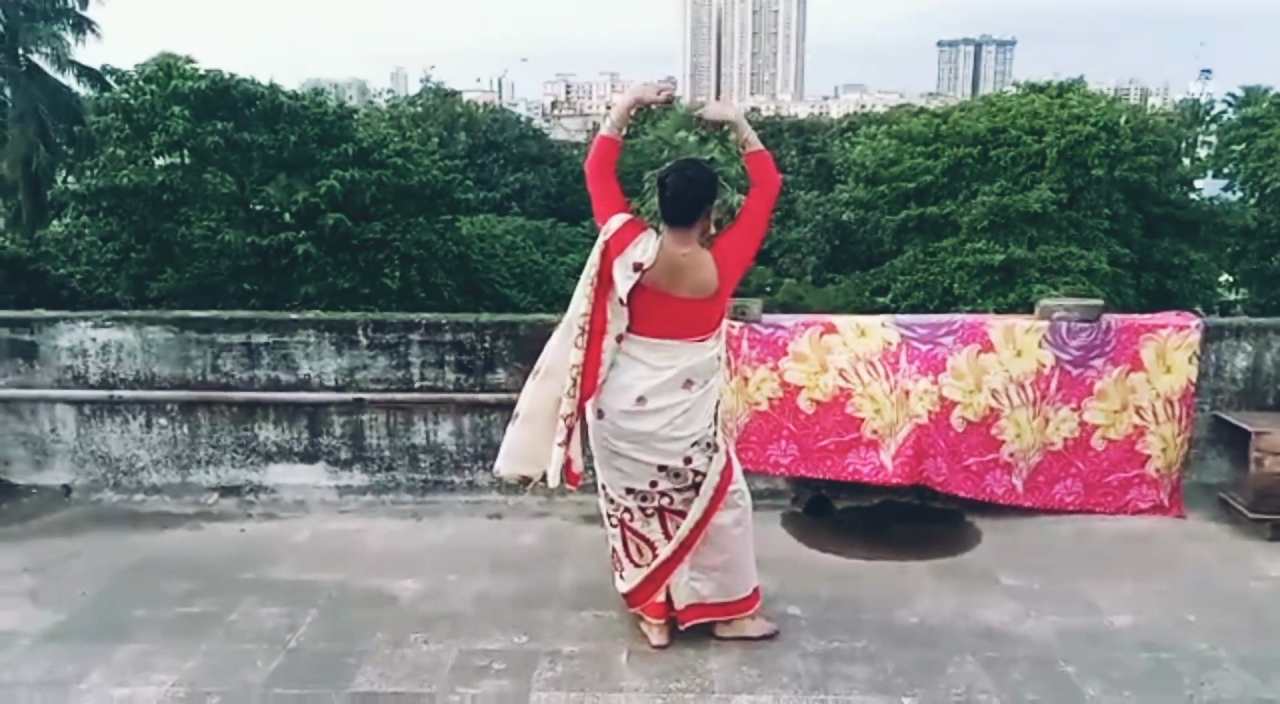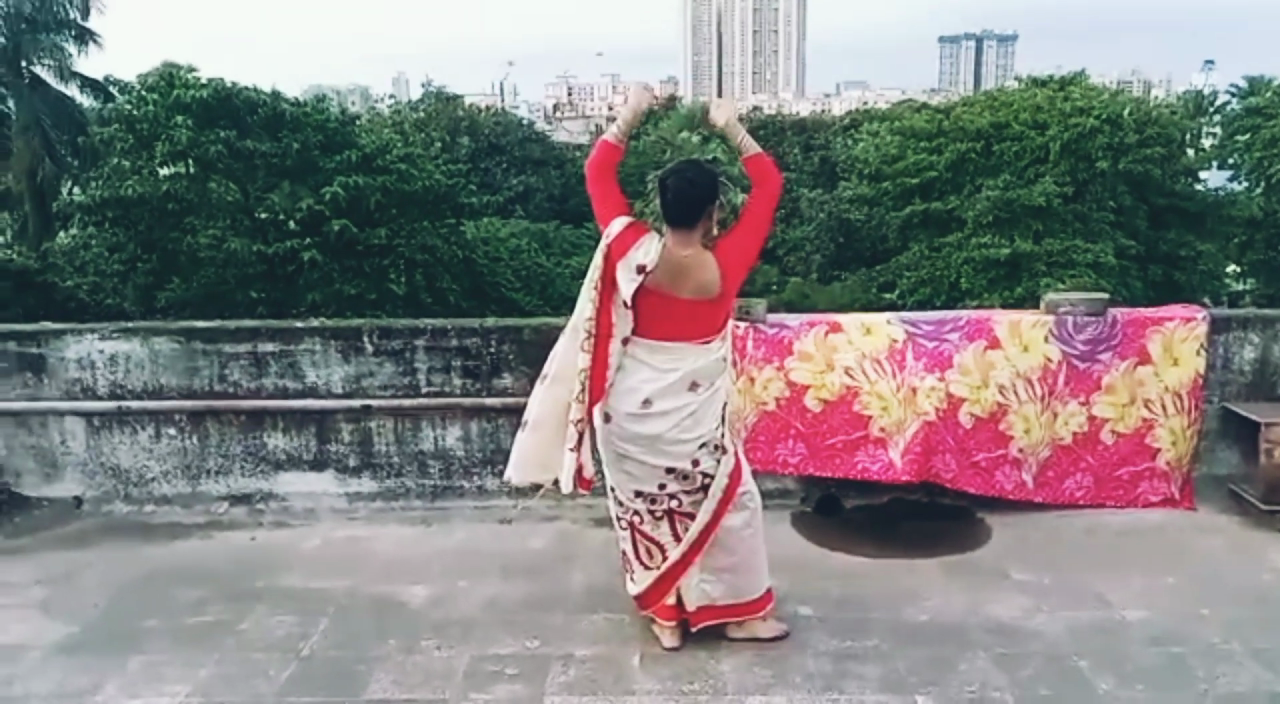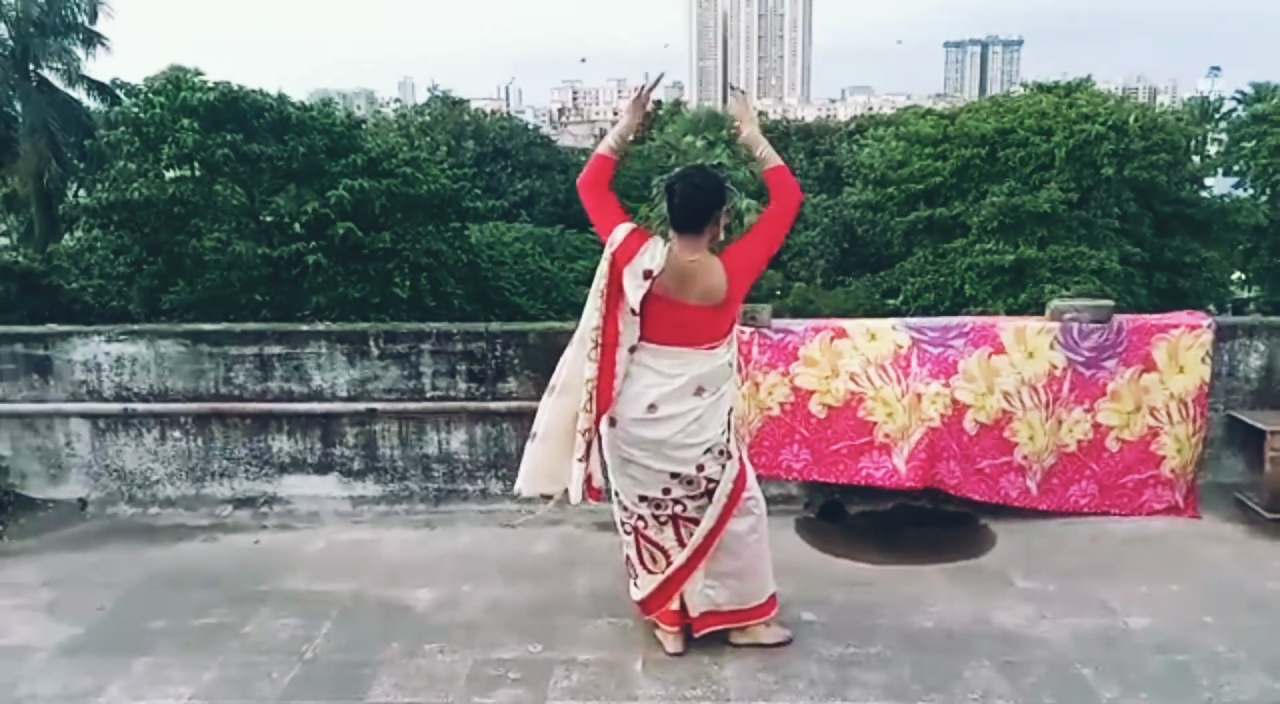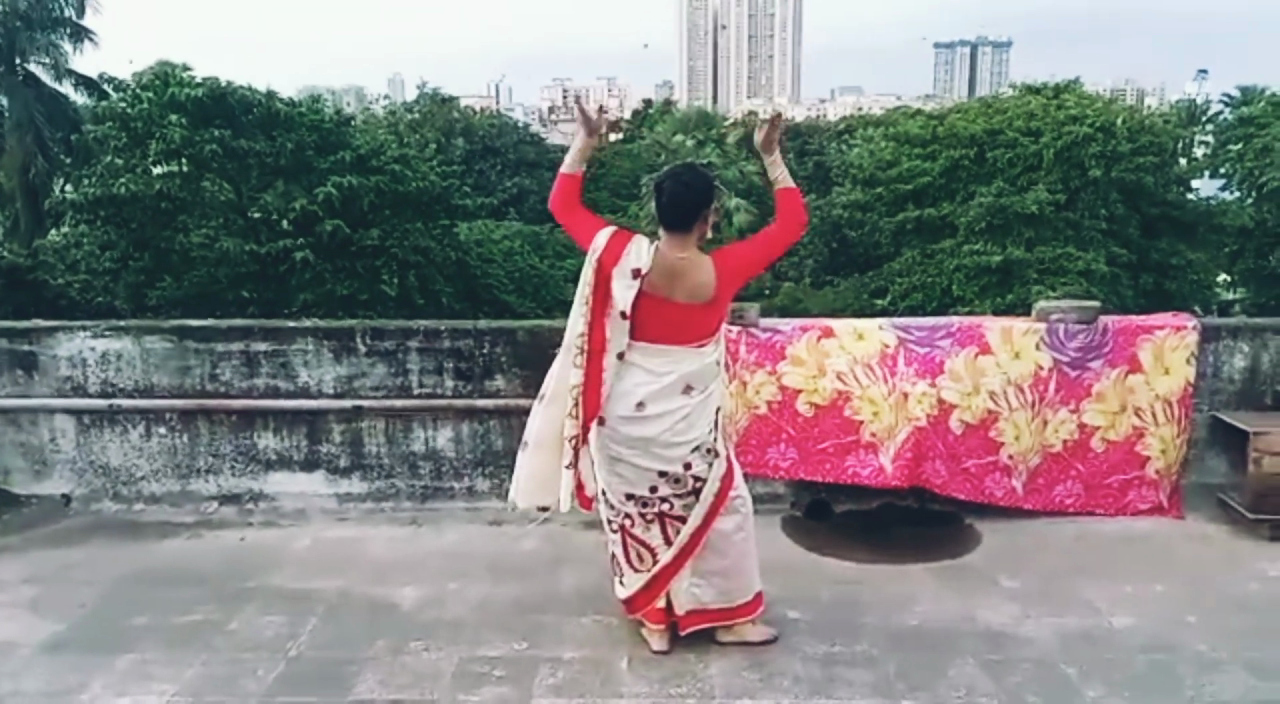
dt=0.3s
person 1, frame 1
left shoulder: (629, 249)
right shoulder: (721, 267)
left elbow: (598, 170)
right elbow: (768, 185)
left wrist: (628, 105)
right wrist: (737, 122)
left hip: (621, 411)
right hip: (685, 419)
left knee: (634, 508)
right knee: (720, 503)
left ankle: (653, 614)
right ankle: (729, 610)
person 1, frame 2
left shoulder: (631, 253)
right shoulder: (725, 268)
left elbow: (597, 174)
right elbow: (769, 185)
left wrist: (630, 115)
right wrist: (732, 126)
left hip: (628, 416)
right hip: (692, 423)
left knee: (643, 513)
right knee: (729, 505)
left ankle: (665, 617)
right ankle: (742, 612)
person 1, frame 3
left shoulder: (636, 257)
right shoulder: (732, 273)
left elbow: (591, 185)
right elbow: (787, 200)
left wrist: (626, 126)
right wrist: (752, 135)
left hip: (635, 422)
right hip: (699, 427)
left knee: (649, 516)
right knee: (735, 510)
left ankle: (668, 619)
right ankle: (746, 617)
person 1, frame 4
left shoulder: (624, 258)
right shoulder: (721, 272)
left elbow: (562, 202)
right elbow: (793, 223)
left wrist: (586, 141)
right wrist: (772, 157)
left hip: (624, 420)
right hip: (687, 425)
left knee: (636, 515)
right knee: (720, 510)
left ankle: (654, 620)
right ankle: (731, 616)
